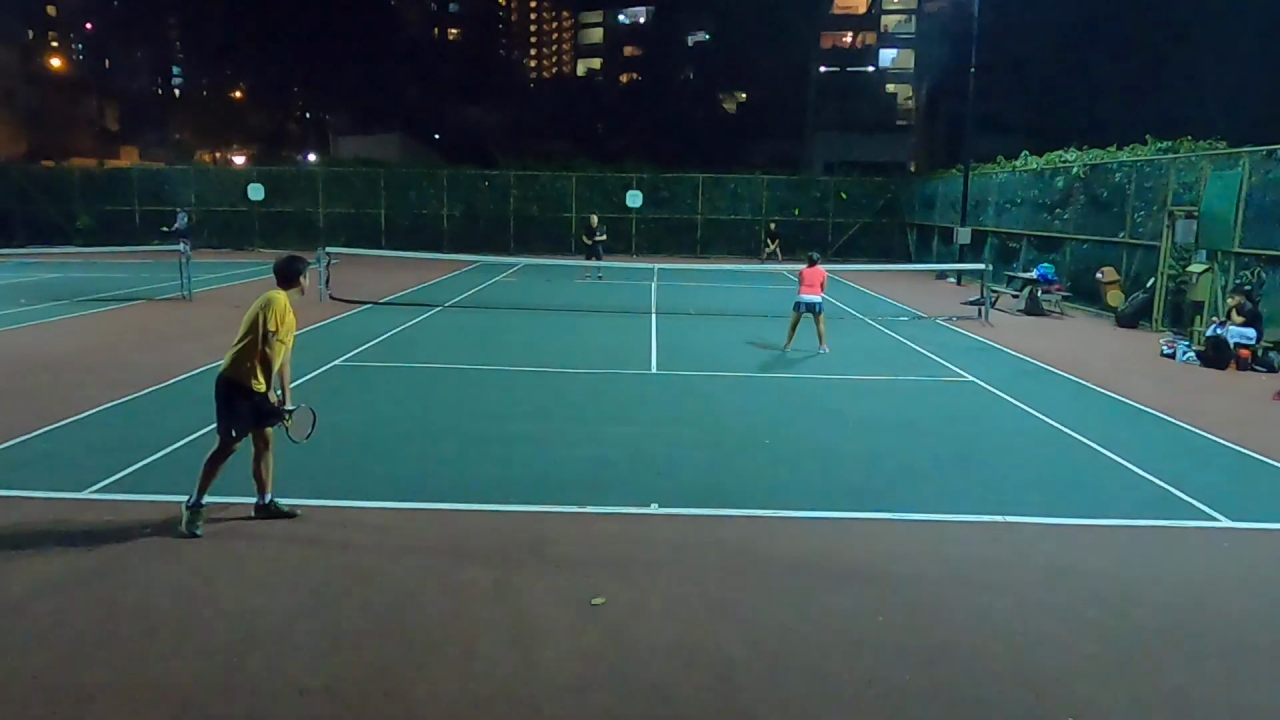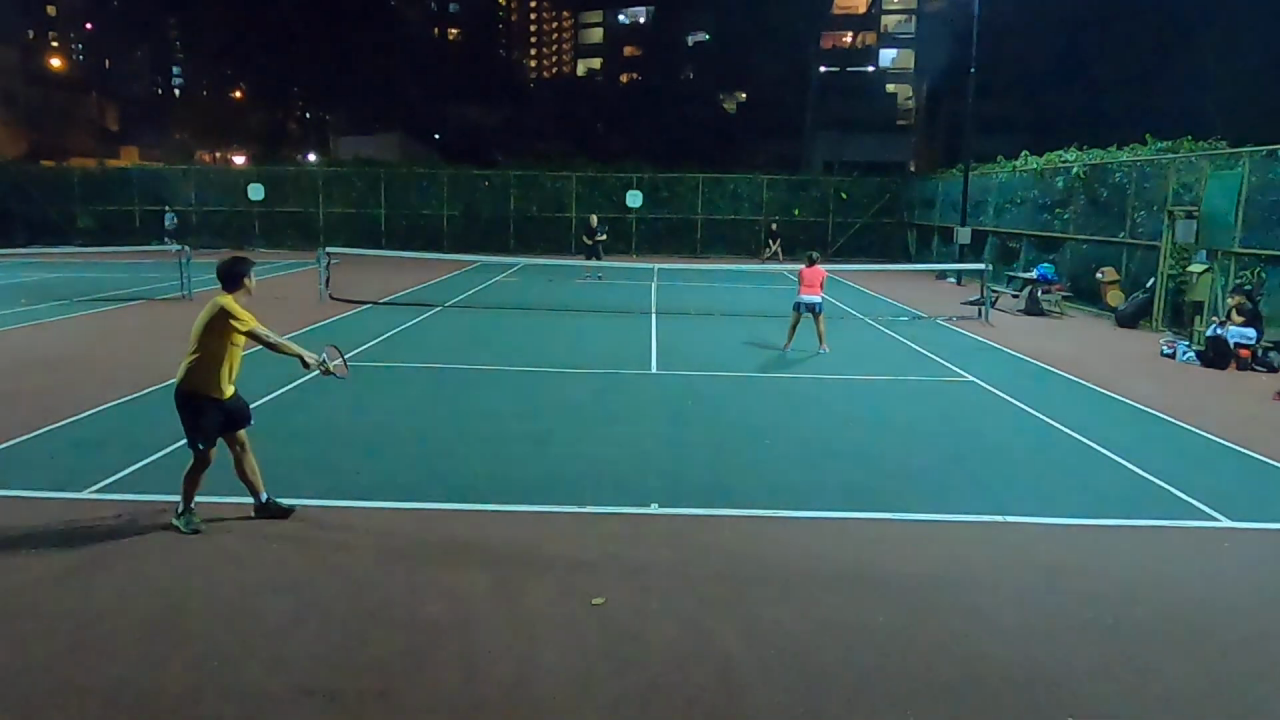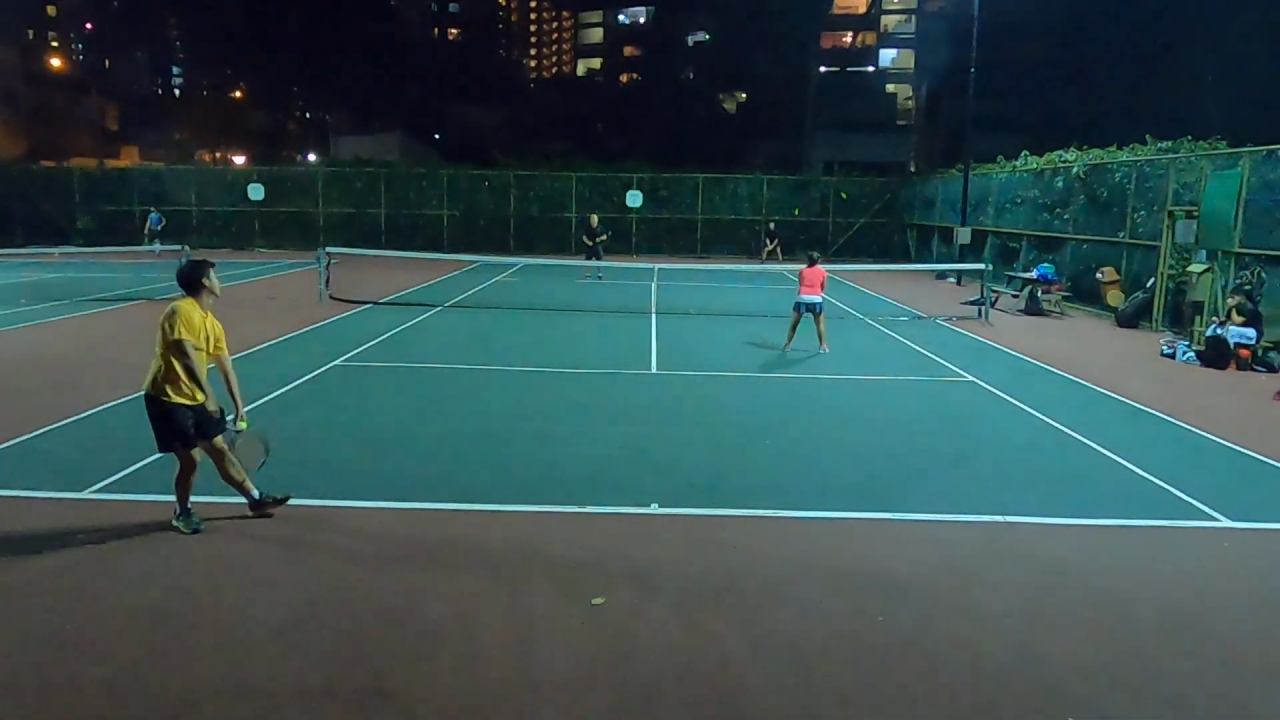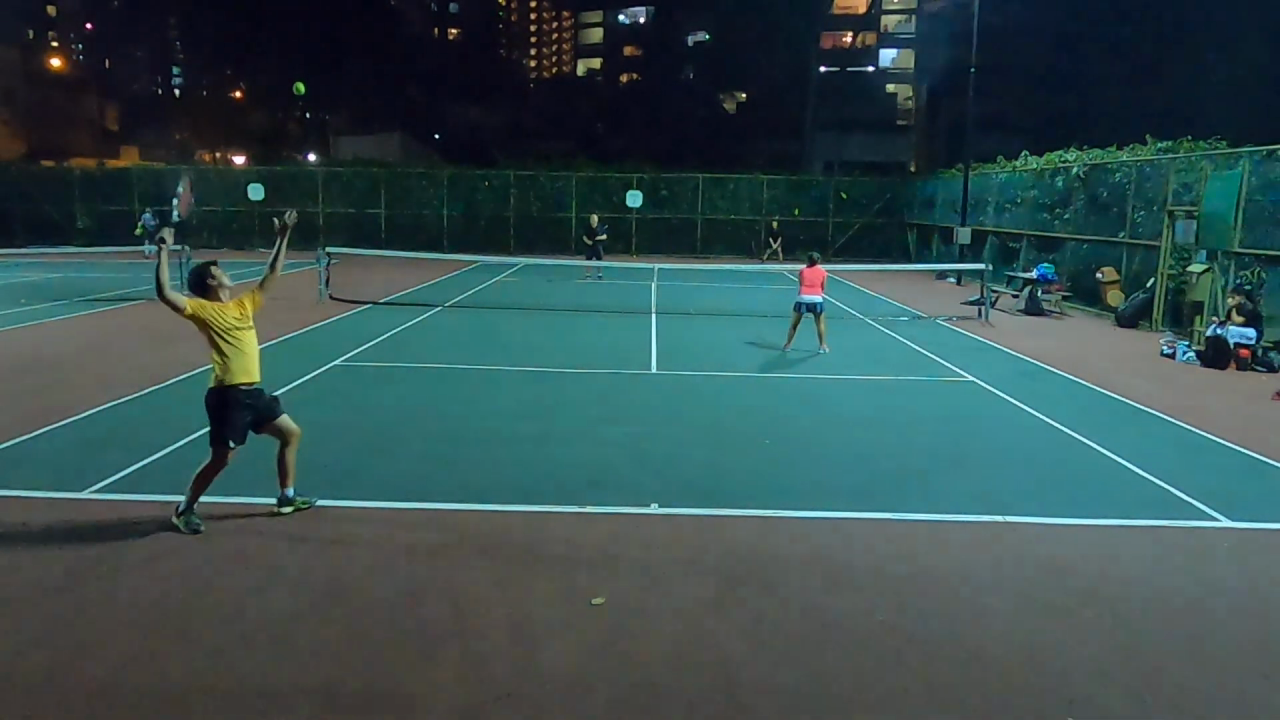
dt=0.7s
person 1, frame 1
left shoulder: (288, 312)
right shoulder: (275, 301)
left elbow: (283, 357)
right elbow: (267, 349)
left wrist: (286, 398)
right wrist: (270, 388)
left hip: (259, 386)
right hip: (237, 384)
left knee: (264, 442)
right knee: (227, 446)
left ankle: (265, 502)
right ankle: (194, 505)
person 1, frame 2
left shoulder: (232, 309)
right shoulder: (225, 307)
left elbow: (267, 339)
right elbow: (267, 340)
left wrist: (302, 354)
right wrist: (302, 354)
left hip: (222, 392)
right hip: (195, 394)
left knee: (241, 446)
right knee: (204, 457)
left ankle: (264, 503)
right ankle: (184, 512)
person 1, frame 3
left shoulder: (213, 324)
right shoulder: (180, 311)
left elbow: (226, 366)
right elbow: (188, 358)
left wrist: (239, 405)
right wrist: (209, 395)
left hip: (196, 399)
right hip: (167, 400)
left knee: (221, 450)
right knee: (190, 459)
left ankle: (257, 499)
right ankle: (182, 512)
person 1, frame 4
left shoulder: (244, 305)
right shoulder: (203, 310)
left elbow: (272, 275)
right elbow: (165, 293)
left wrist: (282, 237)
right wrist: (164, 251)
left hip: (253, 392)
right hip: (228, 396)
left knee: (292, 434)
right knee: (221, 458)
left ankle: (287, 497)
right ankle: (186, 509)
